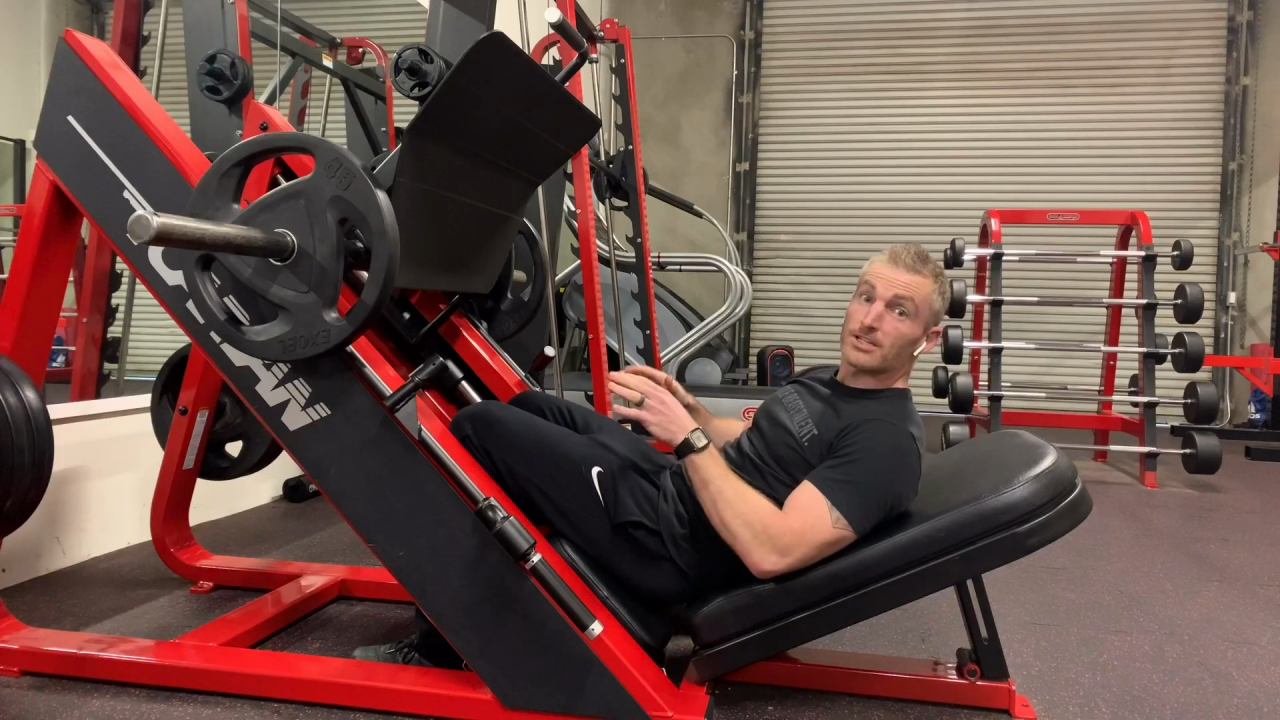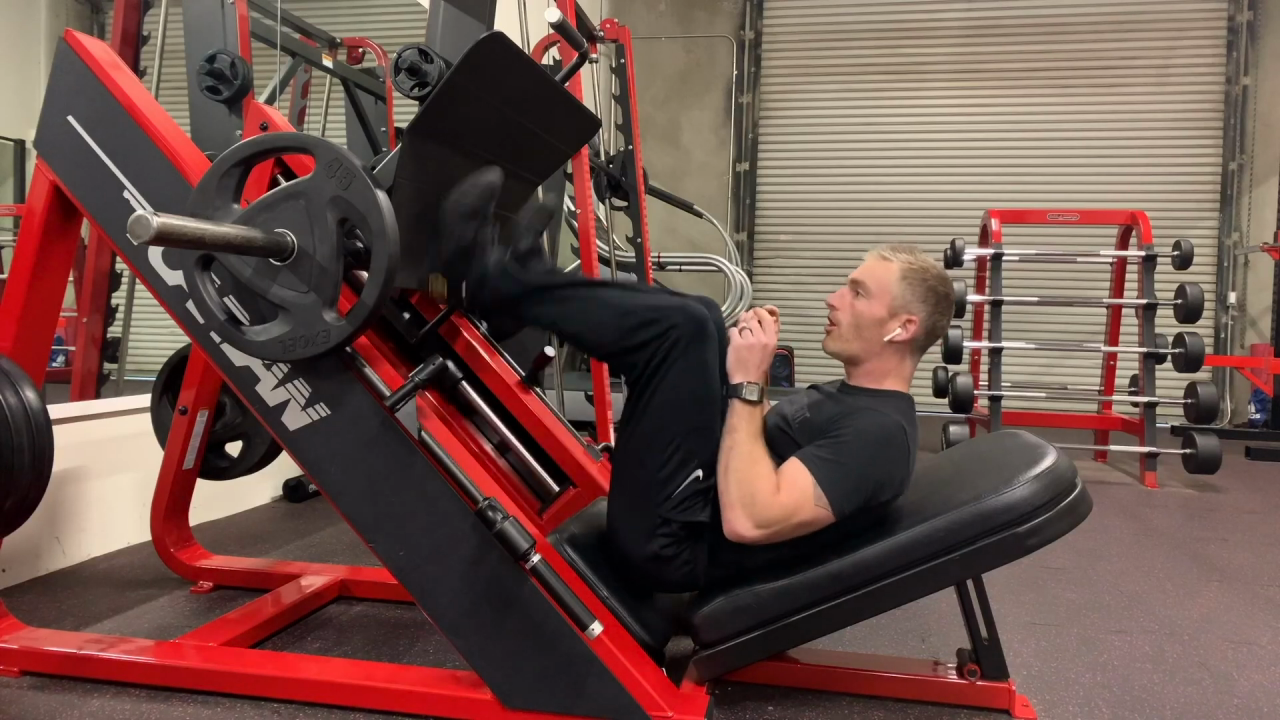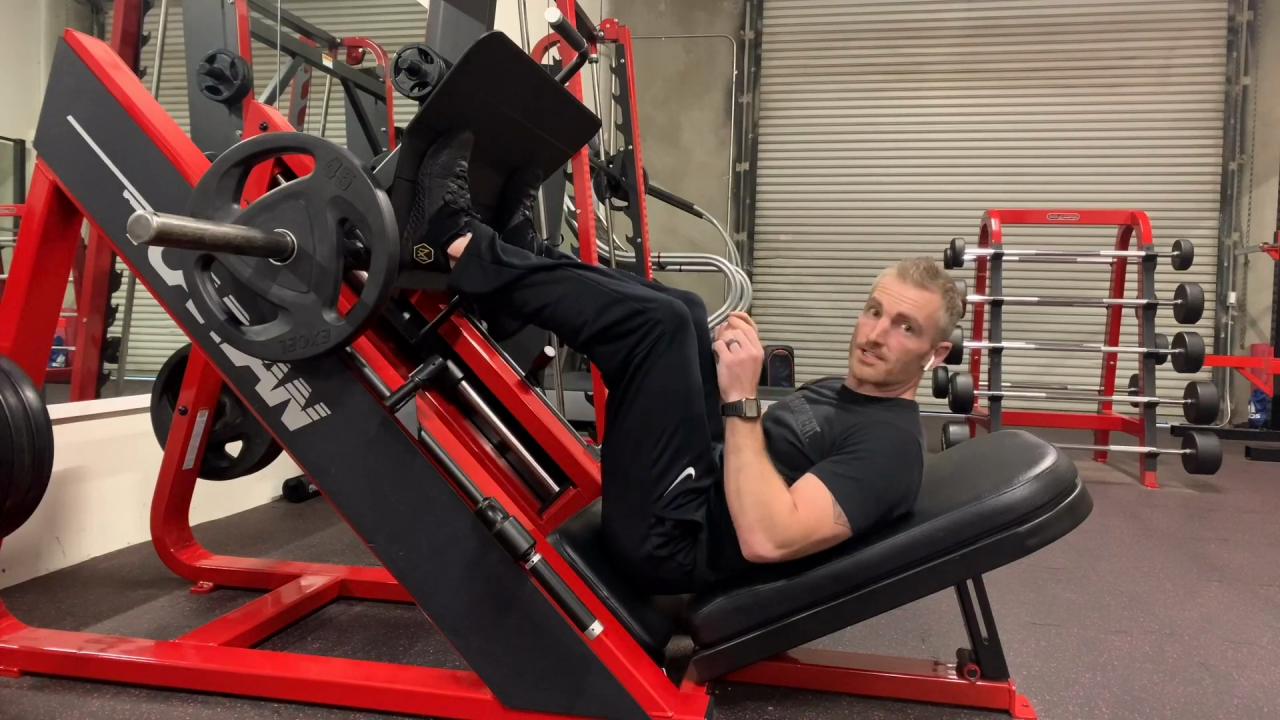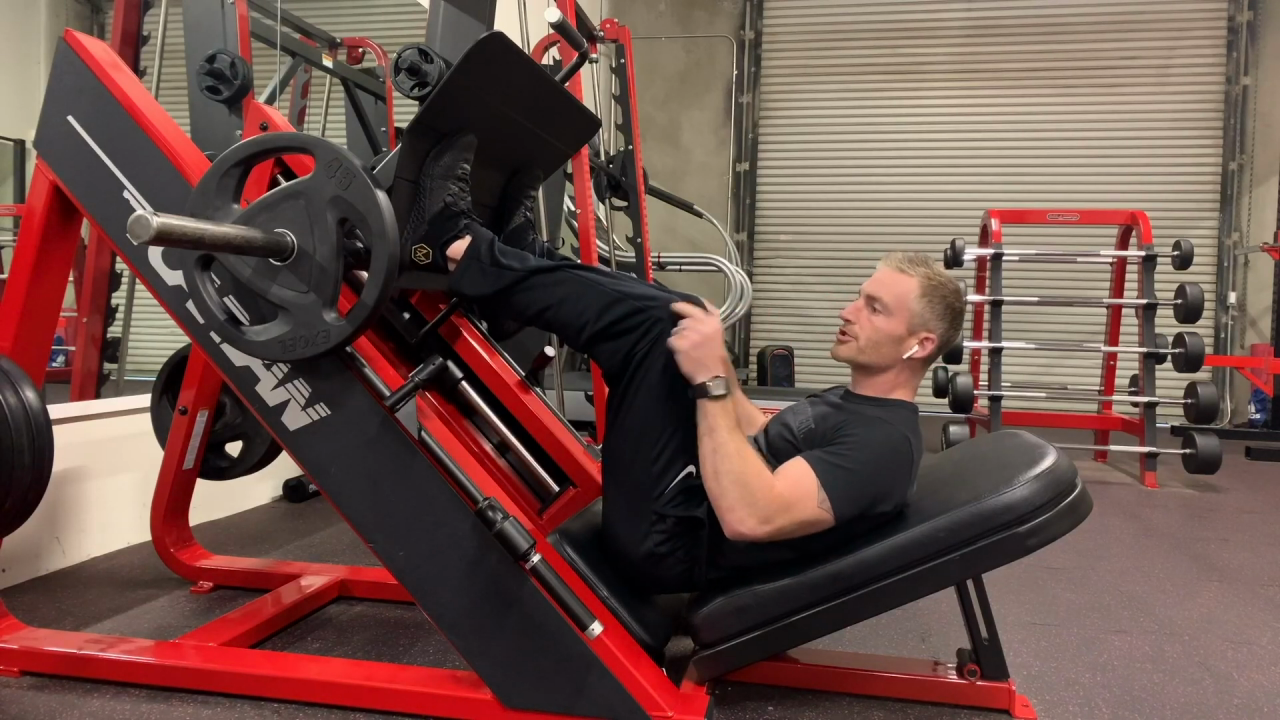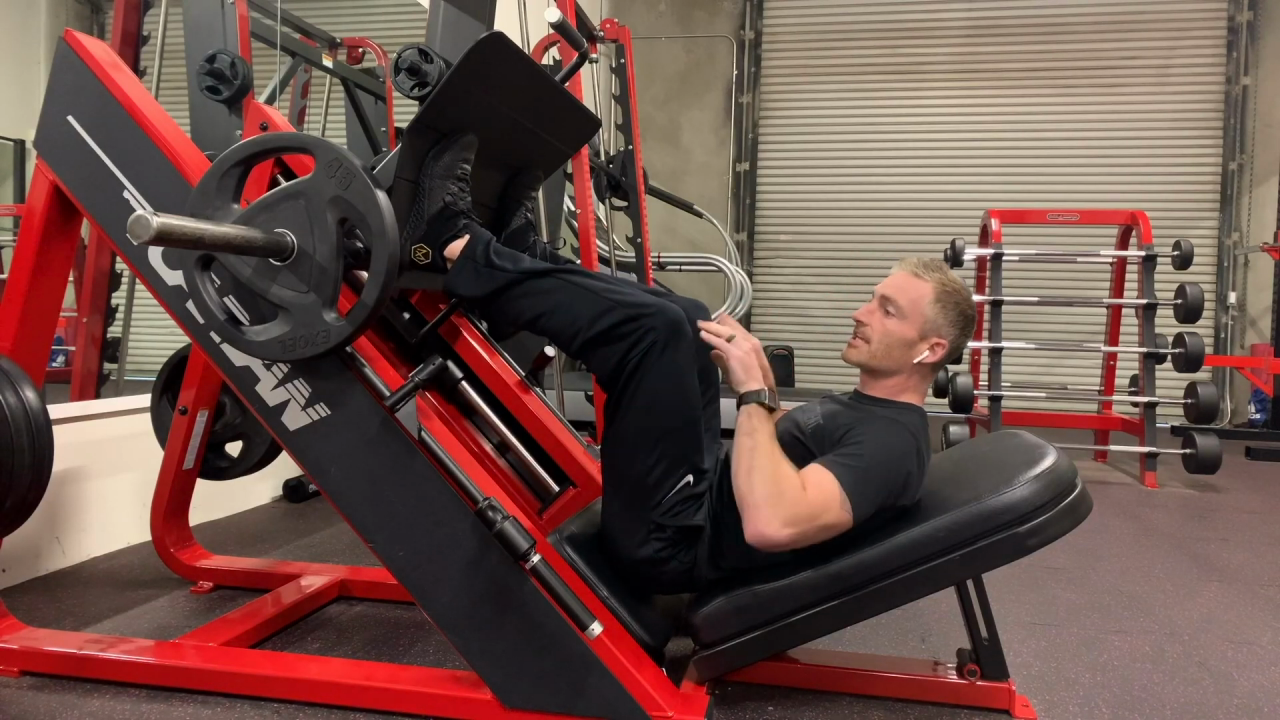
dt=1s
person 1, frame 1
left shoulder: (885, 441)
right shoulder: (829, 382)
left elbow: (770, 552)
left wrist: (686, 435)
right wrist: (684, 404)
left hip: (665, 542)
right hip: (674, 488)
left knee: (478, 429)
right knee: (530, 408)
left ankle: (437, 647)
person 1, frame 2
left shoulder: (877, 432)
right shoulder: (846, 396)
left elbow: (747, 521)
left wrist: (744, 384)
right wrist: (752, 355)
left hip: (671, 543)
left knee: (682, 329)
right knee: (692, 323)
left ankle: (483, 278)
right ankle: (515, 272)
person 1, frame 3
left shoulder: (890, 445)
right shoulder: (834, 391)
left elbow: (765, 540)
left wrist: (740, 399)
right wrist: (730, 368)
left hip: (670, 541)
right hip: (700, 500)
left knee: (656, 321)
right knee: (676, 316)
left ankle: (457, 244)
right ankle: (518, 246)
person 1, frame 4
left shoulder: (883, 441)
right shoulder: (854, 404)
left elbow: (747, 517)
left wrist: (708, 383)
right wrist: (722, 368)
left hip: (668, 538)
right hip: (692, 503)
left knee: (654, 322)
right knee: (677, 319)
left ankle: (457, 246)
right ankle: (519, 249)
person 1, frame 5
left shoulder: (891, 442)
right shoulder: (866, 410)
left elbow: (770, 525)
left wrist: (753, 394)
right wrist: (760, 386)
left hip: (669, 541)
right hip: (700, 500)
left knee: (651, 327)
right knee: (681, 321)
left ankle: (456, 246)
right ankle: (521, 251)
